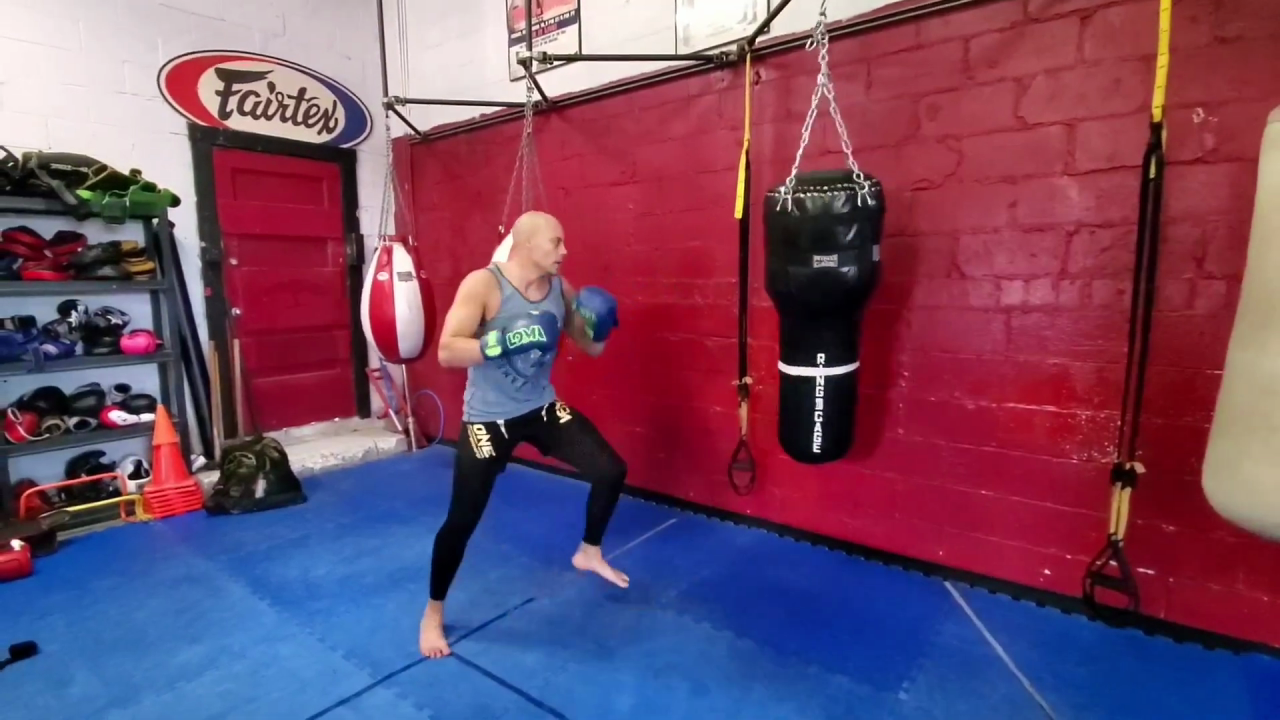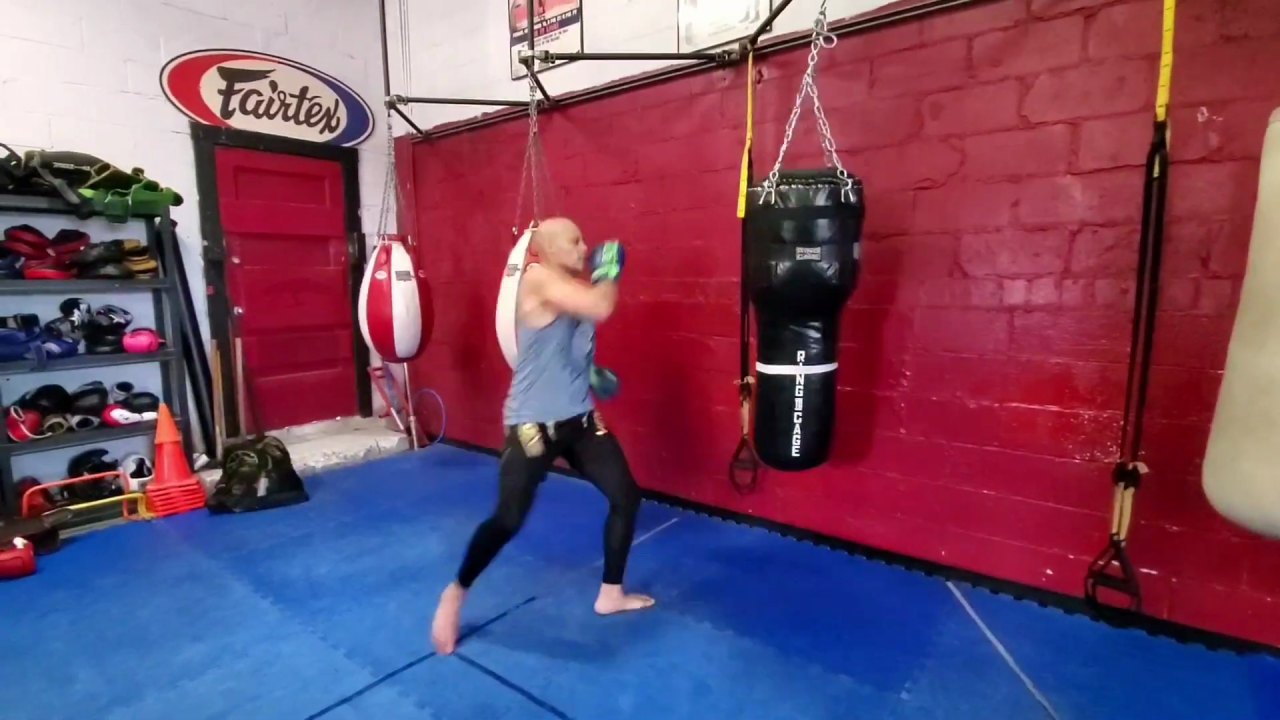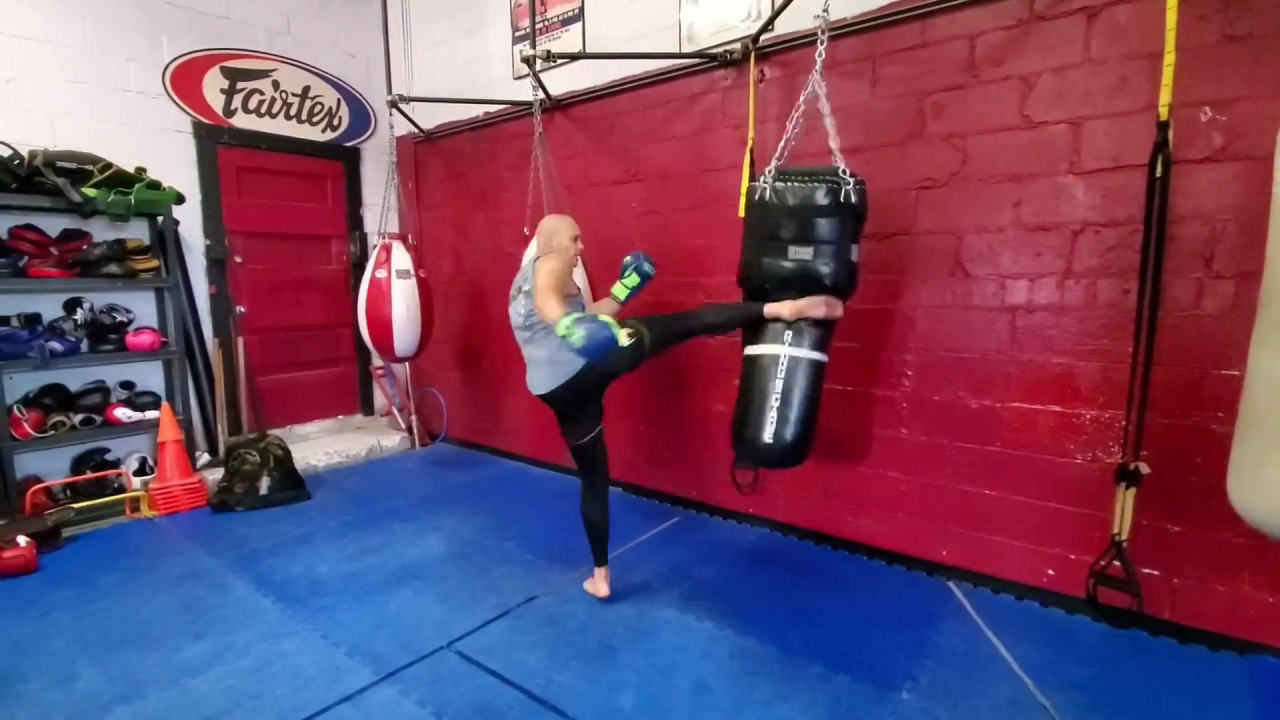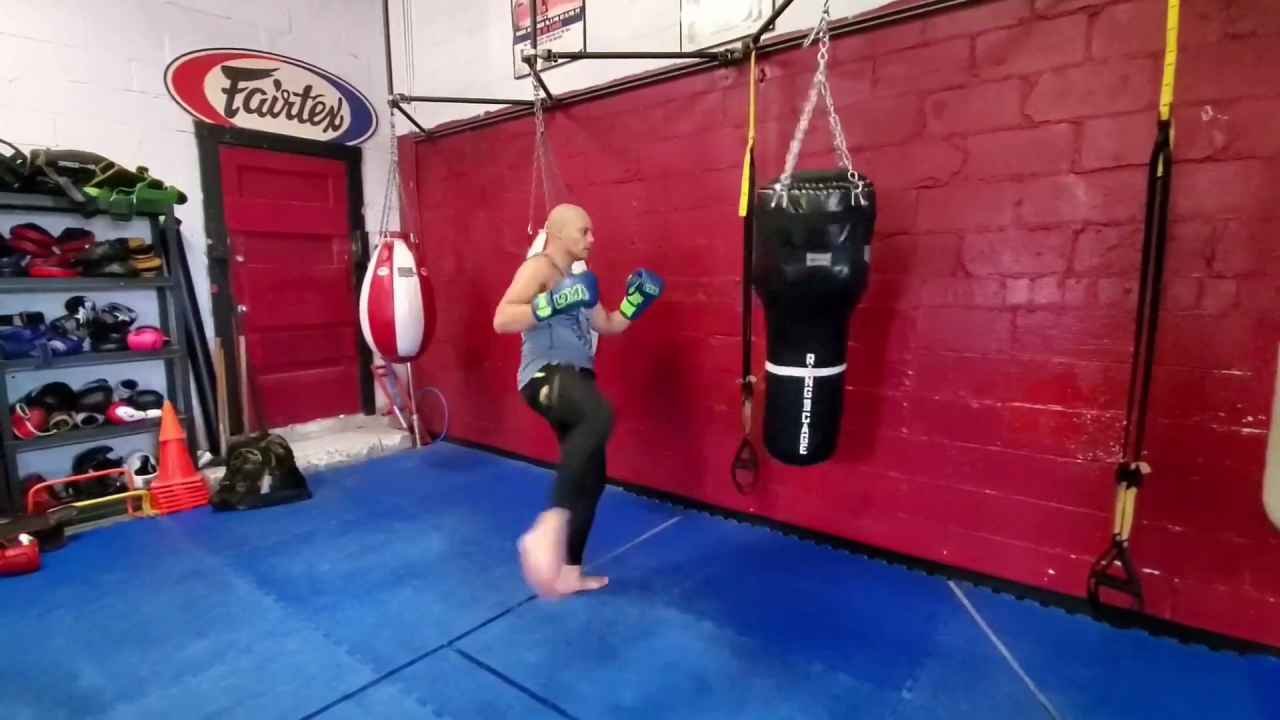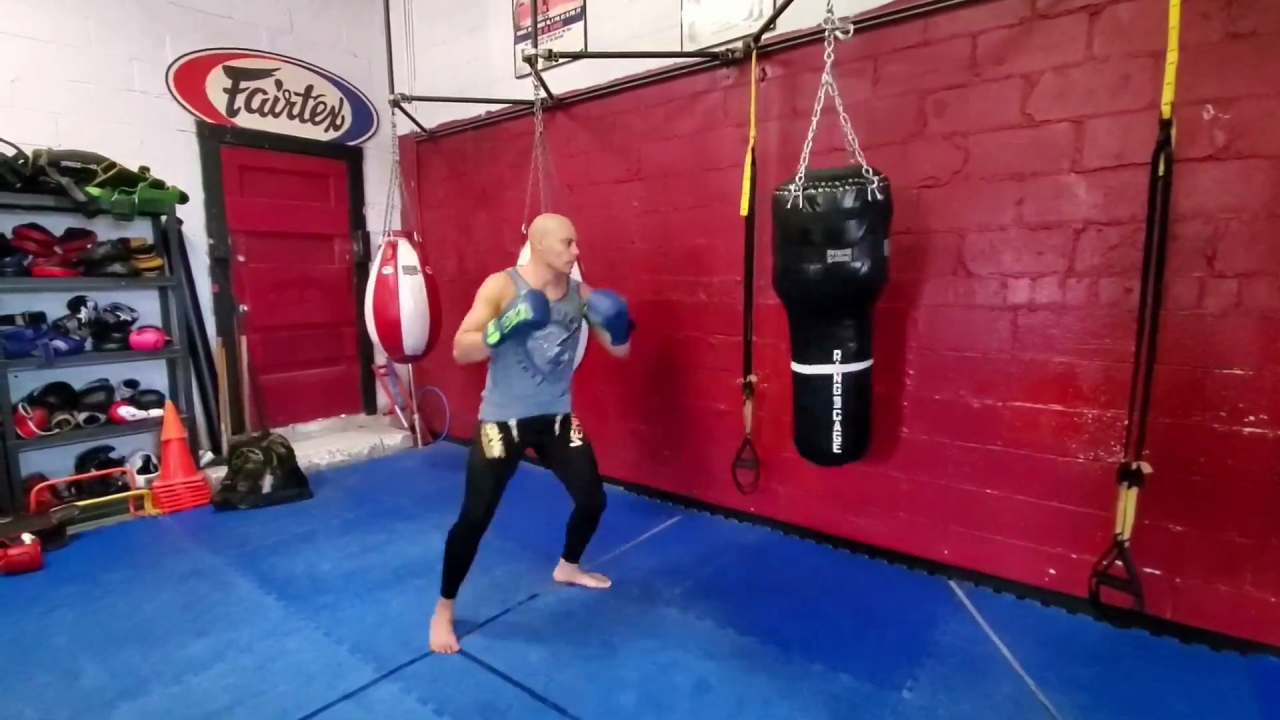
dt=0.3s
person 1, frame 1
left shoulder: (561, 287)
right shoulder: (481, 285)
left elbow: (592, 346)
right elbow: (447, 353)
left wrist: (598, 322)
right wrist: (504, 341)
left hip: (543, 409)
right hip: (487, 421)
left knee: (611, 469)
right knee: (461, 521)
left ankle: (590, 551)
right ankle: (433, 612)
person 1, frame 2
left shoulder: (569, 284)
right shoulder: (539, 278)
right elbow: (597, 307)
left wrist: (592, 372)
right wrist: (607, 269)
left hip: (580, 416)
right hip: (535, 421)
left knee: (626, 495)
right knee: (508, 522)
left ankle: (612, 593)
right ankle: (454, 597)
person 1, frame 3
left shoulder: (526, 278)
right shoulder: (551, 264)
right elbow: (546, 300)
left wrist: (625, 287)
right wrist: (574, 327)
left hip: (555, 388)
right hip: (584, 365)
left knee: (594, 478)
right knee: (685, 324)
left ankle: (599, 577)
right ankle: (780, 310)
person 1, frame 4
left shoulder: (581, 270)
right shoulder: (542, 268)
left elbow: (607, 326)
right elbow: (503, 321)
left wrist: (634, 298)
right wrist: (553, 301)
left hip: (576, 376)
right hip: (550, 375)
left knee: (594, 478)
right knee: (600, 418)
left ankle: (569, 569)
right ankle: (551, 529)
person 1, frame 5
left shoulder: (580, 293)
right shoulder: (501, 286)
left elbow: (619, 348)
right elbow: (462, 351)
left wrist: (616, 321)
right wrist: (504, 327)
left hip: (556, 417)
right hip: (505, 417)
left knee: (593, 500)
right knee: (476, 516)
left ankle: (568, 566)
right ankle: (443, 610)
